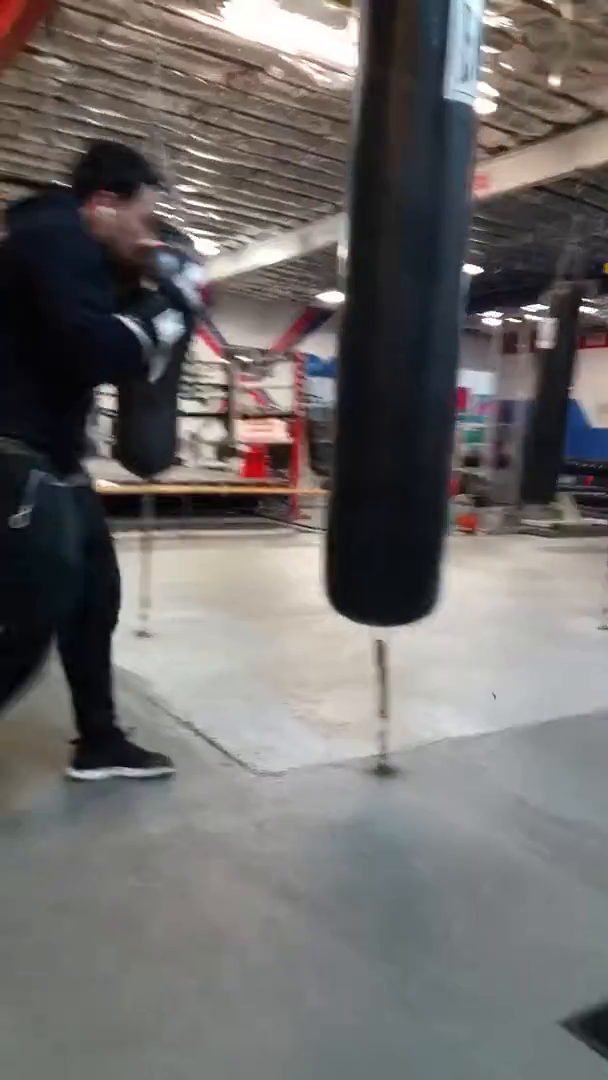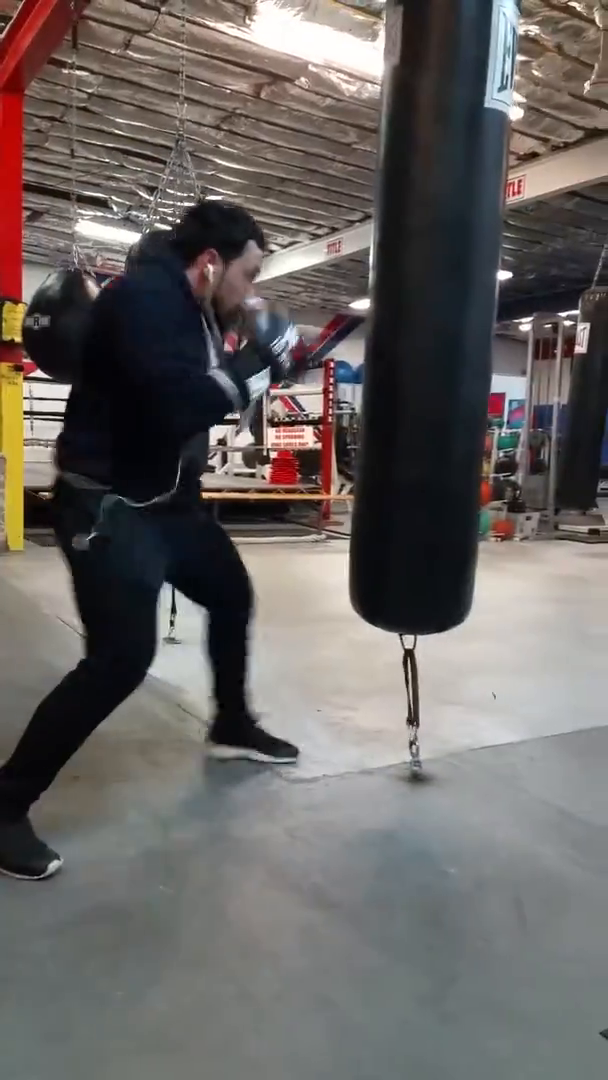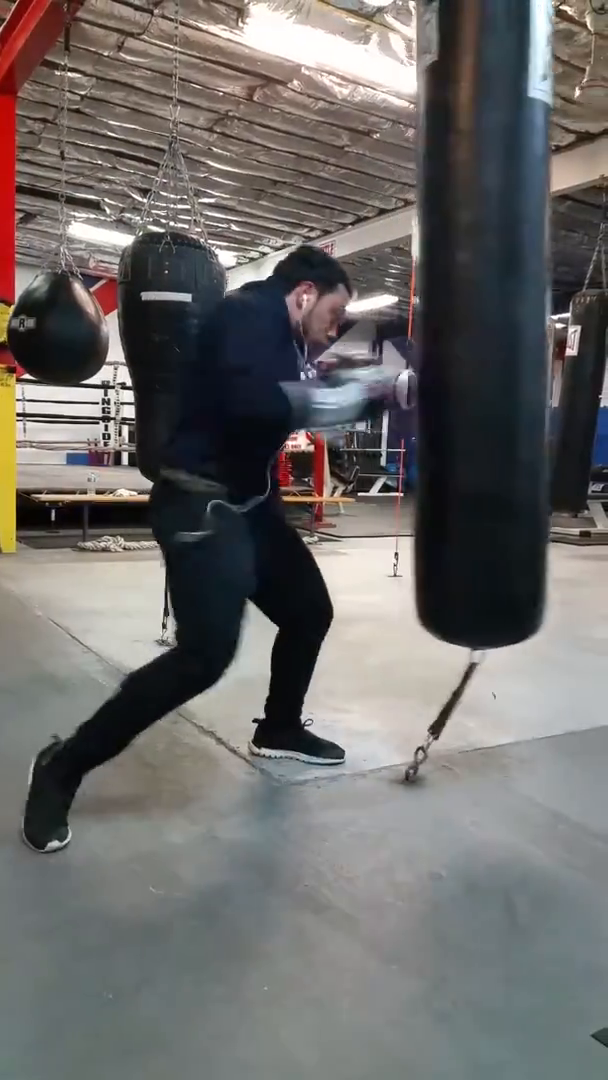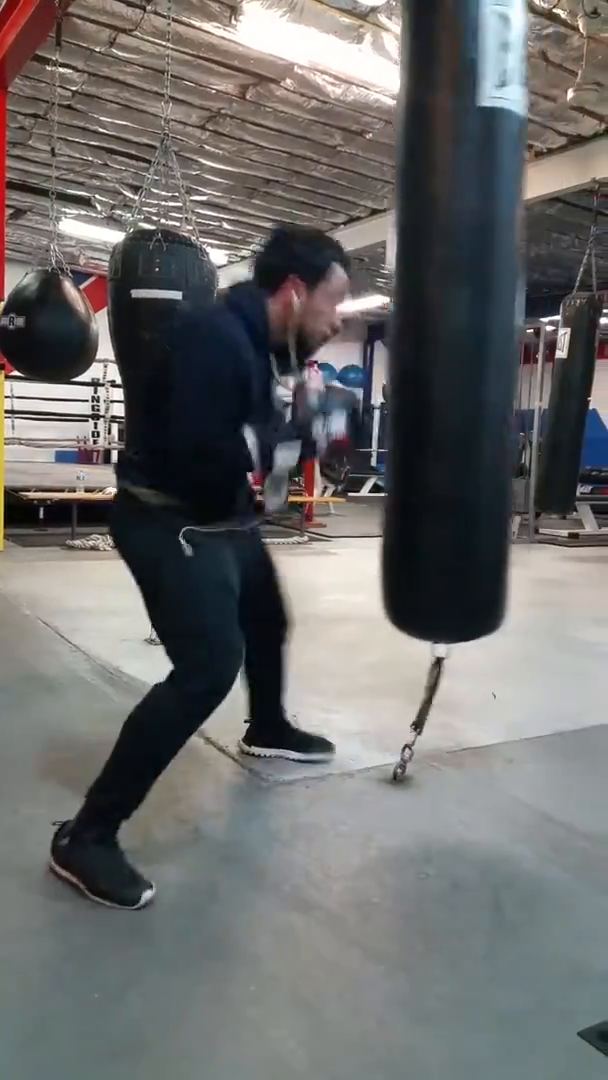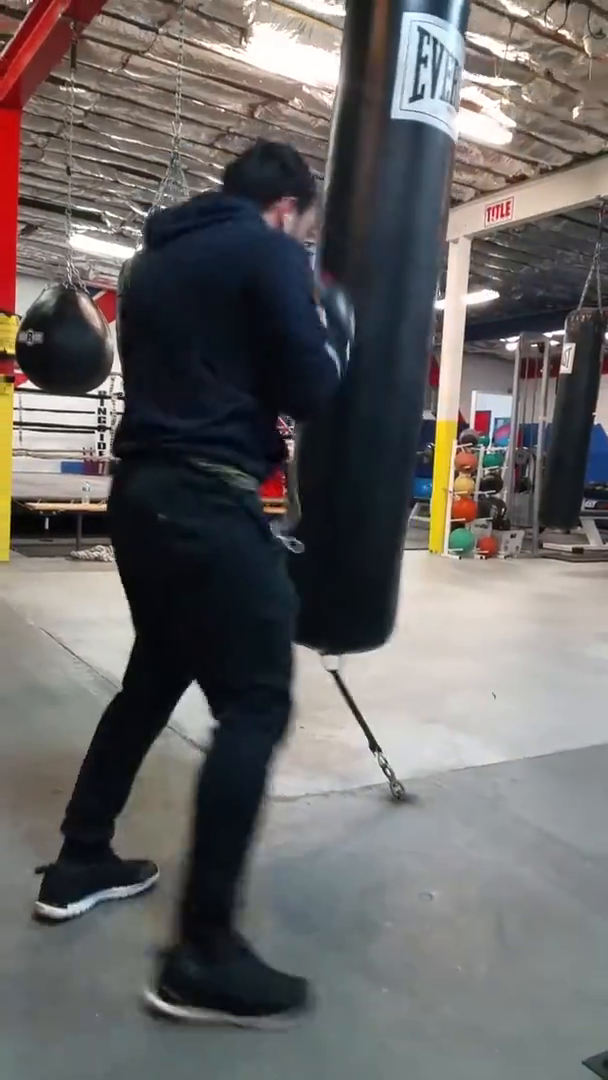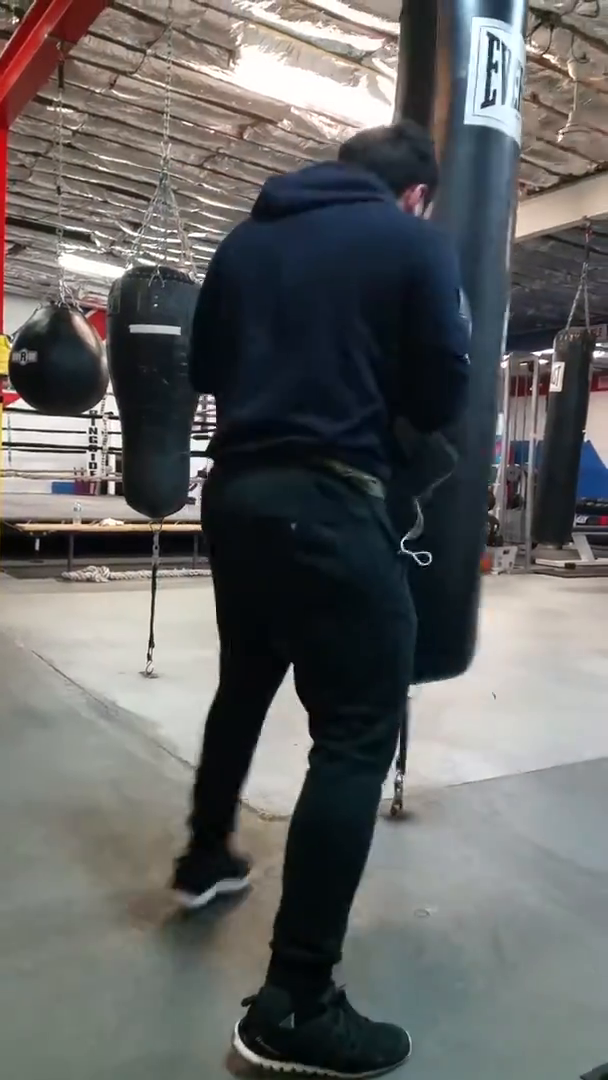
dt=0.5s
person 1, frame 1
left shoulder: (73, 249)
right shoulder: (57, 235)
left elbow: (98, 347)
right elbow: (98, 351)
left wrist: (147, 285)
right wrist: (167, 309)
left knee: (96, 599)
left ankle: (99, 743)
person 1, frame 2
left shoulder: (185, 306)
right shoulder: (144, 296)
left elbow: (196, 384)
right elbow: (181, 403)
left wrist: (264, 359)
right wrist: (259, 364)
left hip: (165, 497)
right hip: (108, 507)
left knee: (231, 598)
right knee: (120, 661)
left ankle: (234, 727)
person 1, frame 3
left shoulder: (281, 341)
right shoulder: (253, 316)
left elbow: (301, 409)
right elbow: (250, 403)
left wrist: (368, 390)
right wrist: (343, 394)
left hip: (247, 505)
right hip: (203, 506)
left knee: (308, 610)
right knee: (203, 654)
left ankle: (280, 729)
right ankle: (63, 768)
person 1, frame 4
left shoulder: (263, 339)
right shoulder: (217, 336)
right elbow: (196, 453)
left hip: (215, 516)
right hip: (165, 519)
left knee: (265, 621)
right knee: (208, 666)
left ankle: (267, 729)
right ankle: (86, 836)
person 1, frame 5
left shoulder: (151, 263)
right shoulder: (270, 255)
right elbow: (311, 389)
right wrist: (332, 338)
left hip: (140, 494)
right hip: (210, 500)
left knee: (155, 676)
right knee: (254, 708)
left ankle: (80, 861)
right ankle: (200, 954)
person 1, frame 6
left shoulder: (247, 238)
right shoulder: (413, 242)
left elbow: (206, 369)
right elbow: (440, 402)
left hip: (233, 492)
right hip: (327, 503)
left knee: (245, 678)
right knee: (356, 739)
left ankle: (204, 858)
